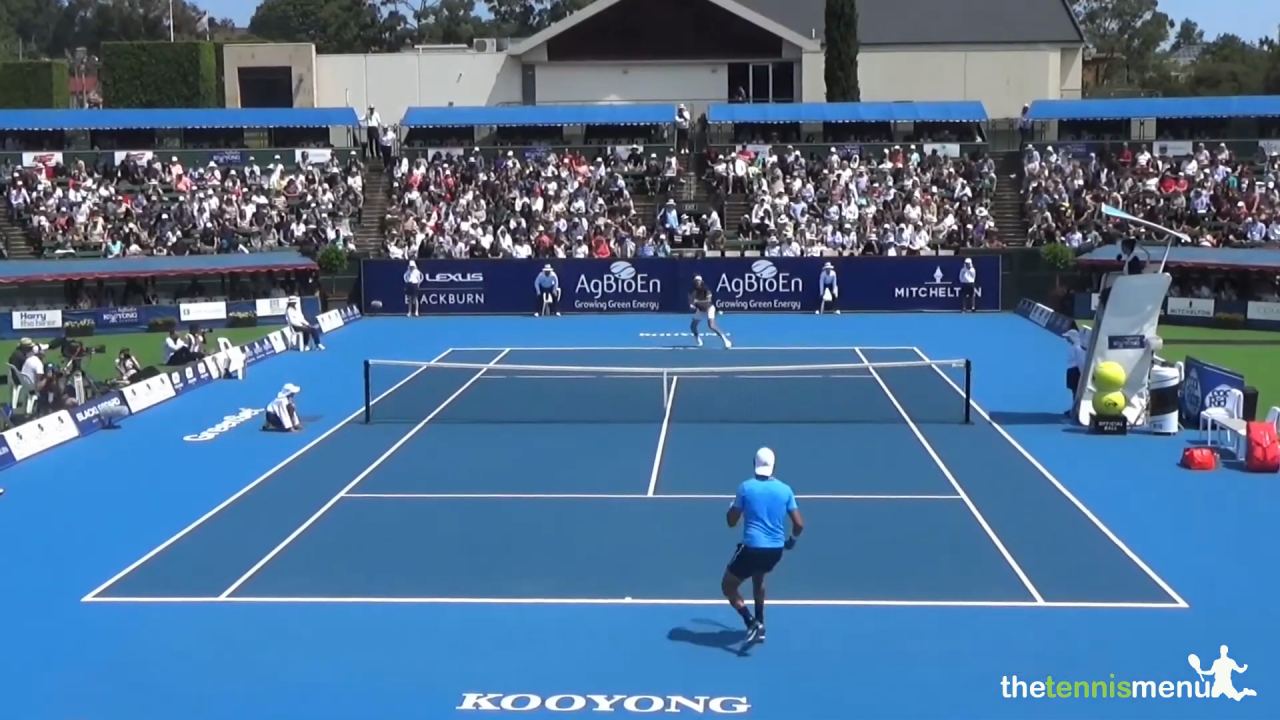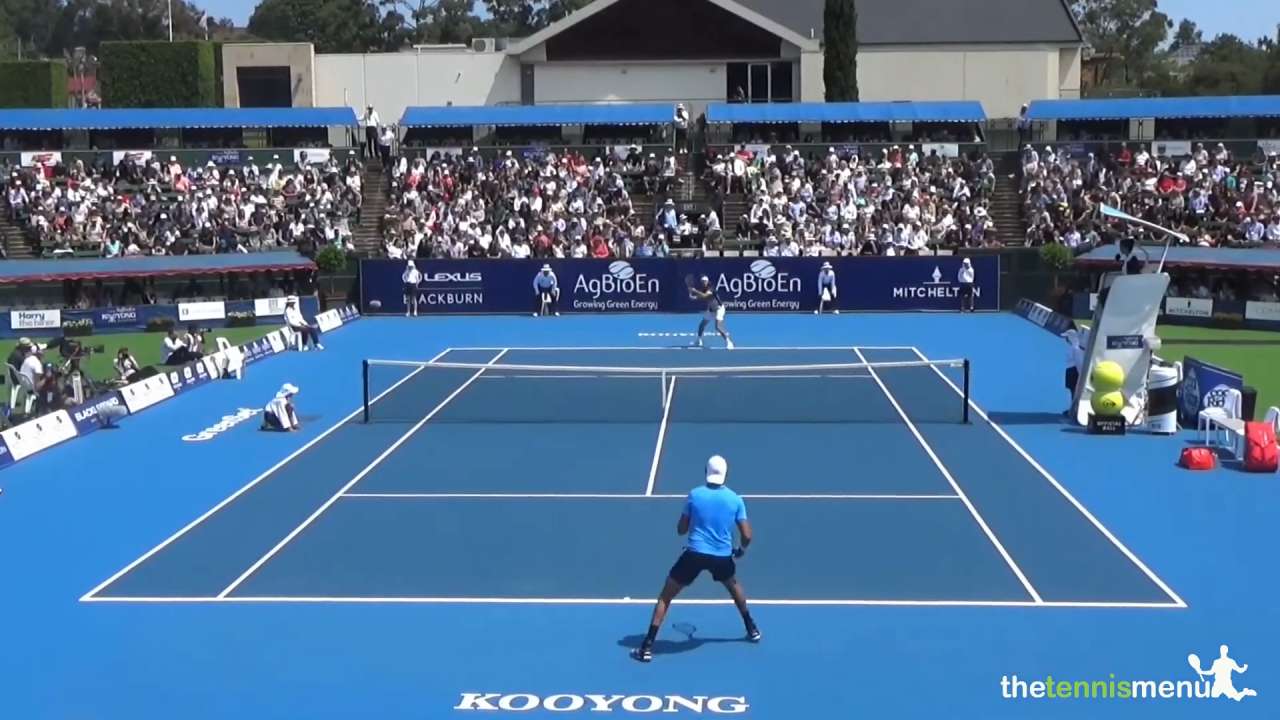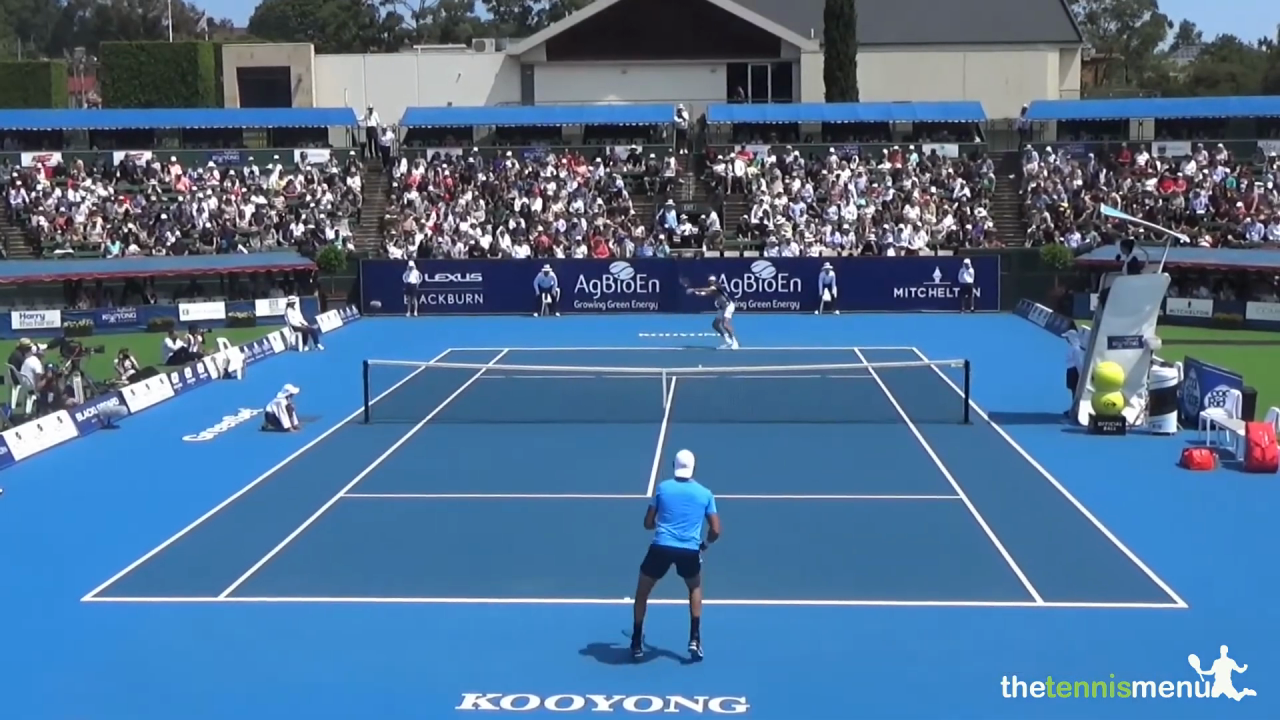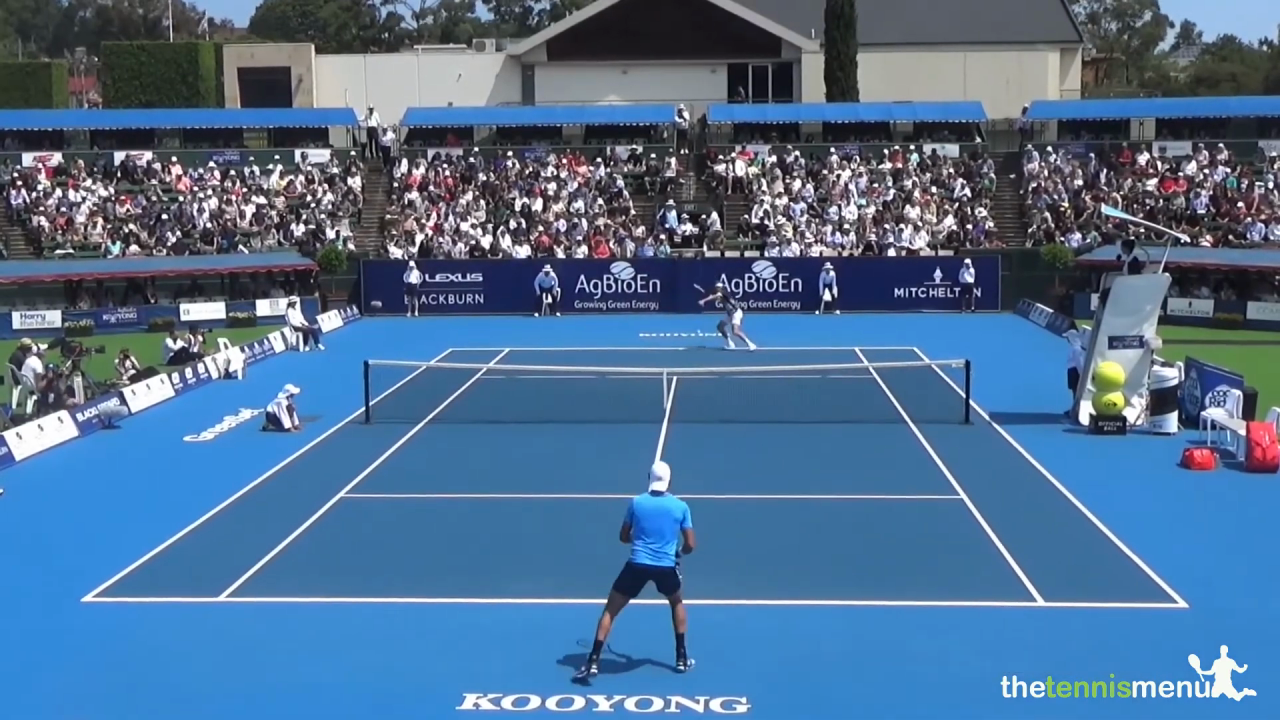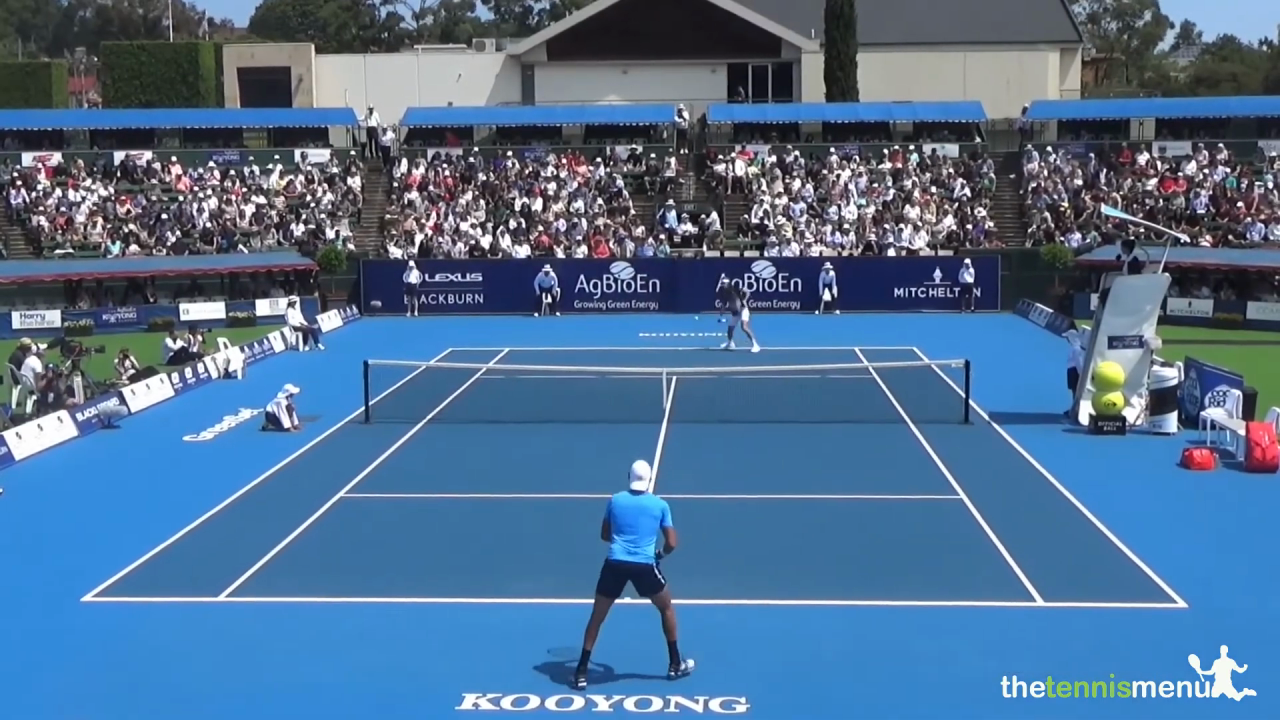
dt=0.2s
person 1, frame 1
left shoulder: (746, 487)
right shoulder: (785, 490)
left elbow: (731, 522)
right elbow: (799, 524)
left wrist: (733, 505)
right wrist: (792, 539)
left hip: (753, 547)
right hip: (776, 548)
left knee: (728, 587)
right knee: (758, 581)
left ankle: (752, 624)
right ankle: (758, 627)
person 1, frame 2
left shoulder: (695, 494)
right shoulder: (735, 499)
left elbow: (682, 529)
right elbow: (747, 536)
right wrist: (740, 549)
left hip: (696, 554)
right hip: (722, 556)
left knee: (665, 597)
right knee: (733, 585)
left ankle: (647, 647)
right ankle: (752, 629)
person 1, frame 3
left shoulder: (662, 488)
right shoulder: (704, 493)
left elbow: (648, 523)
right elbow: (716, 531)
right wrist: (705, 543)
left hip: (661, 547)
right hip: (690, 551)
left knee: (641, 594)
right knee: (695, 589)
left ankle: (636, 645)
right ankle: (695, 639)
person 1, frame 4
left shoulder: (636, 502)
right shoulder: (680, 506)
left elbow: (624, 537)
right elbow: (690, 545)
right wrist: (678, 552)
left hip: (637, 565)
right hip: (666, 567)
left knee: (609, 611)
right knee: (677, 603)
left ankle: (593, 663)
right ankle: (681, 658)
person 1, frame 5
left shoulder: (615, 500)
right shoulder: (660, 505)
left elbow: (605, 535)
right elbow: (672, 543)
right wrist: (659, 553)
left hip: (615, 563)
right hip: (645, 565)
left knee: (597, 617)
right knee: (666, 608)
left ankle: (581, 672)
right ankle: (676, 664)
